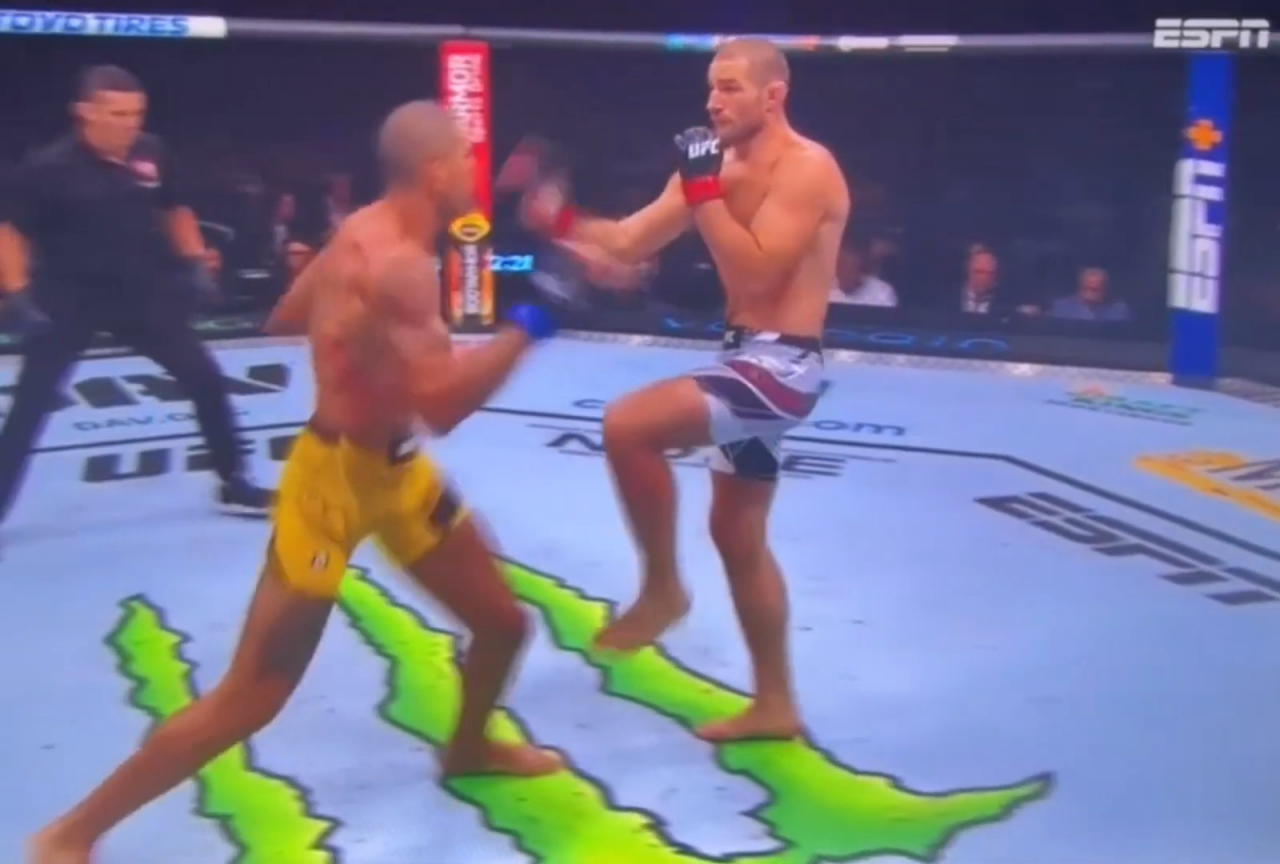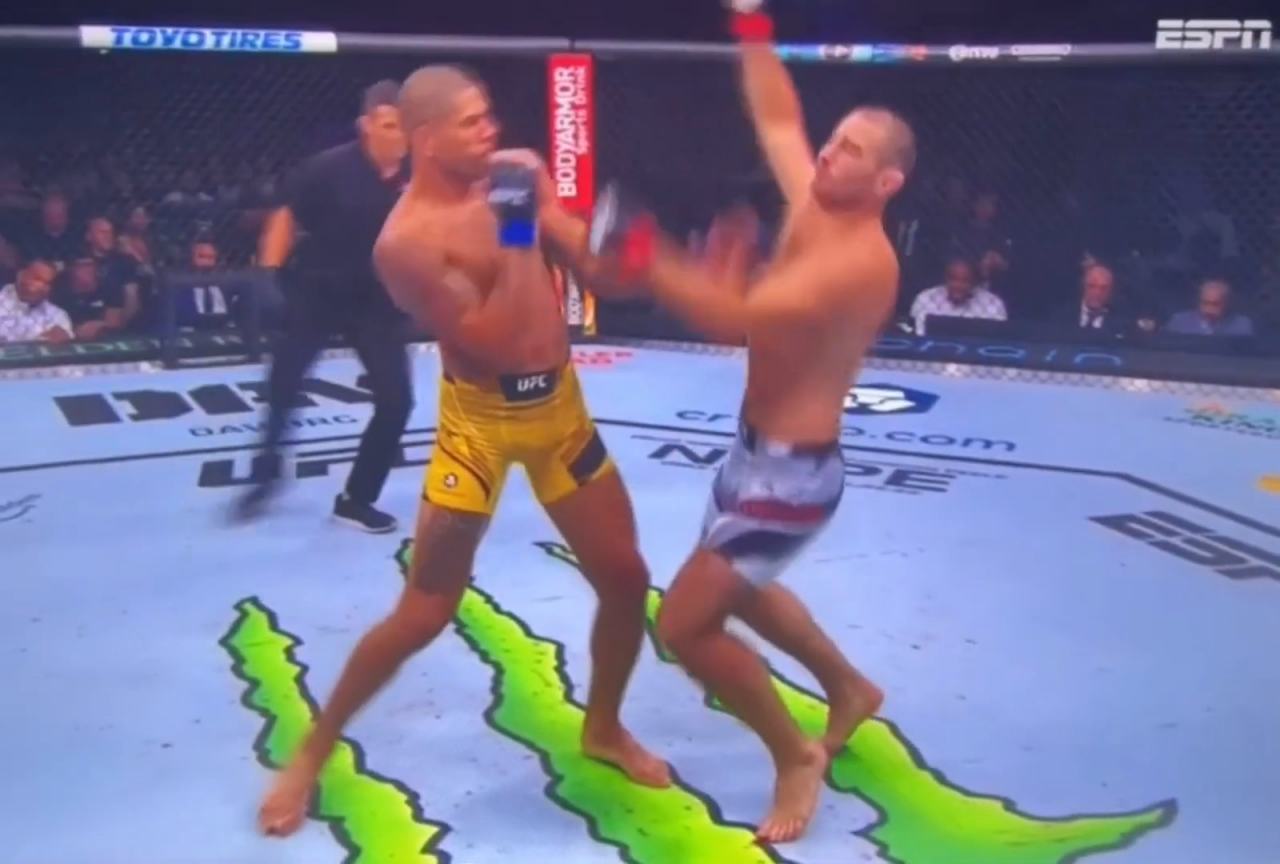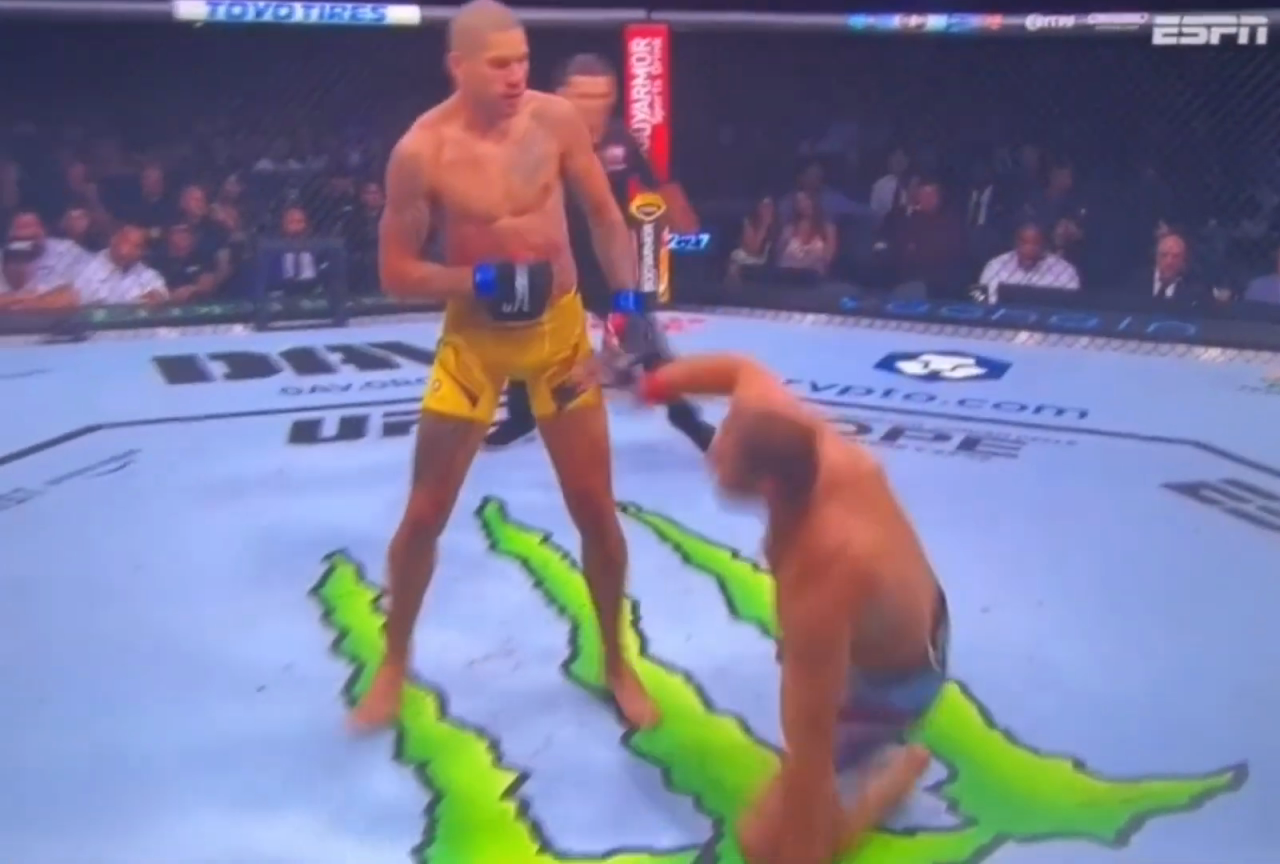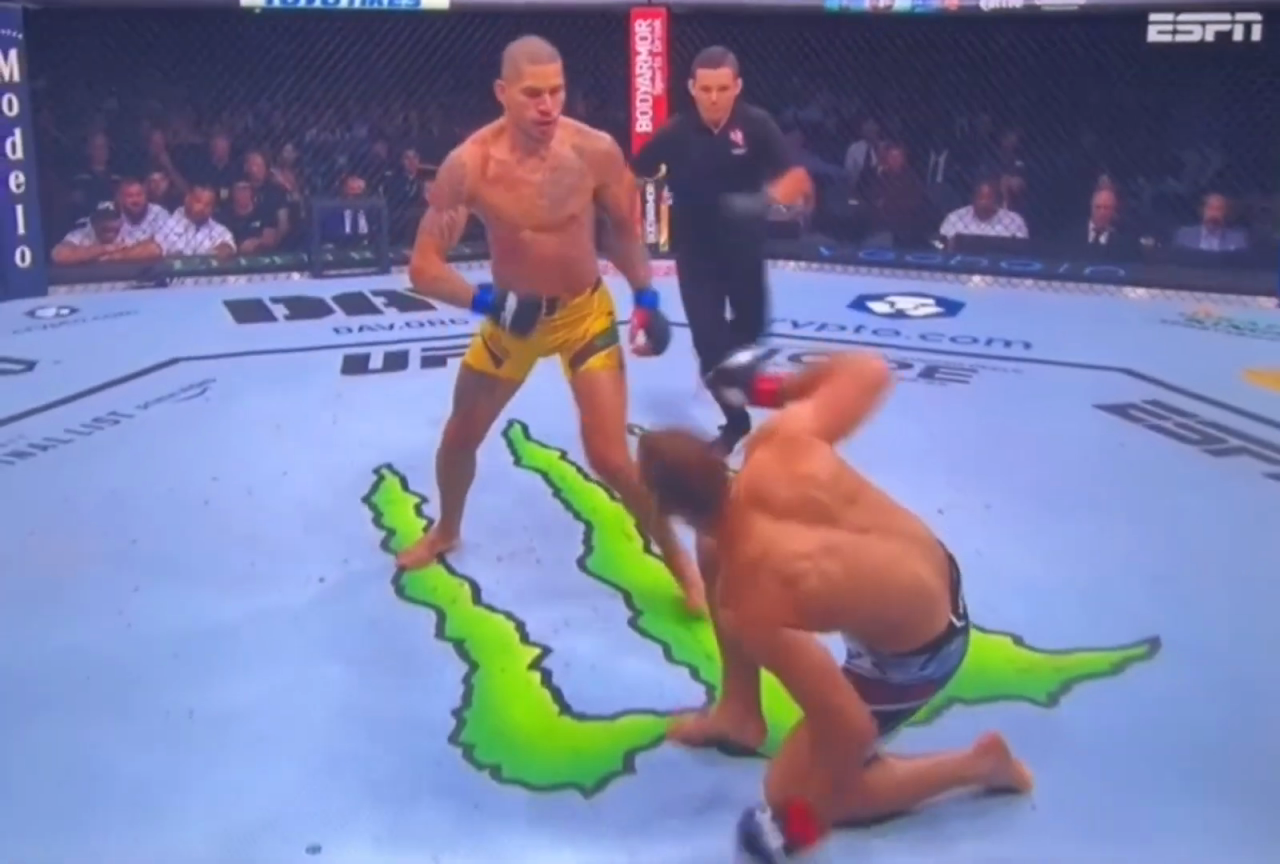
dt=1s
person 1, frame 1
left shoulder: (377, 233)
right shoulder: (391, 264)
left elbow: (286, 319)
right elbow: (443, 404)
right wrist: (529, 324)
left hip: (400, 470)
right hip: (335, 477)
left knee: (503, 622)
right knee: (252, 701)
left ankle: (469, 745)
person 1, frame 2
left shoulder: (520, 172)
right shoulder: (405, 240)
left elbow: (584, 258)
right elbow: (492, 341)
right wrist: (514, 237)
left hip: (558, 404)
right hip: (480, 418)
left knee: (627, 579)
right knee: (423, 616)
left ankle: (602, 728)
right ankle: (313, 750)
person 1, frame 3
left shoulder: (557, 118)
right shoulder: (421, 152)
left elbow: (604, 215)
right elbow: (397, 272)
left wrist: (628, 301)
right wrist: (486, 282)
left hip: (560, 327)
right hip: (476, 334)
left knee: (596, 511)
right knee: (424, 517)
left ankle: (615, 663)
right ankle: (395, 660)
person 1, frame 4
left shoulder: (596, 151)
right shoulder: (468, 164)
left elbow: (626, 228)
right elbow: (423, 268)
left wrist: (648, 299)
right wrist: (488, 301)
left hip: (584, 313)
right hip: (511, 317)
left knee: (611, 457)
right knee: (459, 438)
left ankle: (676, 557)
right ankle: (446, 528)
person 2, frame 1
left shoulder: (807, 168)
right shoulder: (720, 171)
left elbow: (755, 271)
right elbow: (630, 239)
left wrist: (703, 191)
right wrist: (558, 219)
left hip: (780, 364)
right hip: (750, 361)
left knee: (629, 428)
right knee: (737, 534)
left ankle: (661, 591)
right ankle: (774, 704)
person 2, frame 2
left shoulder: (863, 261)
right shoulder: (814, 207)
left elbow: (741, 314)
right elbow: (773, 117)
left wrist: (643, 255)
left hip: (792, 474)
right hip: (754, 453)
left knee: (682, 627)
right knee: (737, 592)
left ankle: (796, 756)
right ankle: (848, 689)
person 2, frame 3
left shoulder: (818, 590)
right shoulder: (808, 440)
left elbow: (809, 746)
right elbow: (743, 372)
right wrist: (649, 384)
left hip: (896, 686)
right hip: (922, 610)
left ankle: (899, 770)
person 2, frame 4
left shoulder: (748, 605)
right shoulder: (780, 444)
left elbow: (853, 727)
right elbow: (872, 371)
right wrist: (774, 388)
left hip: (915, 655)
left knee: (791, 790)
right knee: (711, 553)
left ankle: (978, 763)
right ankle: (740, 711)
person 3, frame 1
left shoulder: (151, 156)
right shoulder: (50, 167)
left elbow: (174, 211)
left wrist: (196, 265)
left hip: (142, 296)
right hip: (69, 302)
left knee: (207, 384)
left ankle: (235, 485)
person 3, frame 2
right shoulder: (328, 167)
right elbow: (286, 216)
right wrist: (270, 272)
left hip: (379, 300)
right hip: (315, 292)
left knee: (396, 399)
right knee: (282, 388)
left ankle: (356, 499)
right ankle: (268, 477)
person 3, frame 3
left shoulder: (622, 143)
left elbow: (663, 191)
left wrist: (688, 236)
left hip: (606, 267)
left ankle: (687, 420)
right ankle: (520, 418)
person 3, frame 4
left shoulder: (757, 125)
right shoulder: (674, 133)
left elbow: (798, 181)
right elbow: (635, 173)
left wrist: (762, 201)
left hip: (743, 246)
right hip: (694, 249)
left knee: (751, 327)
right knee: (707, 336)
left ankle: (718, 360)
right ankle: (735, 419)
